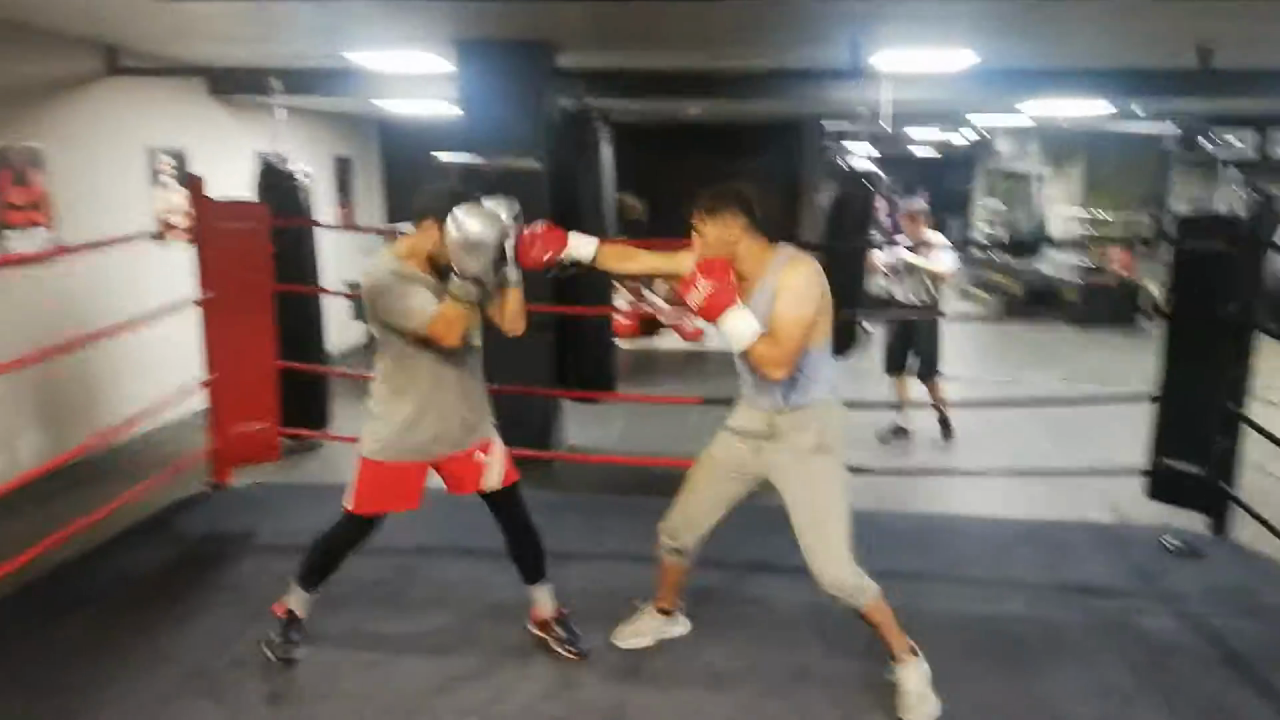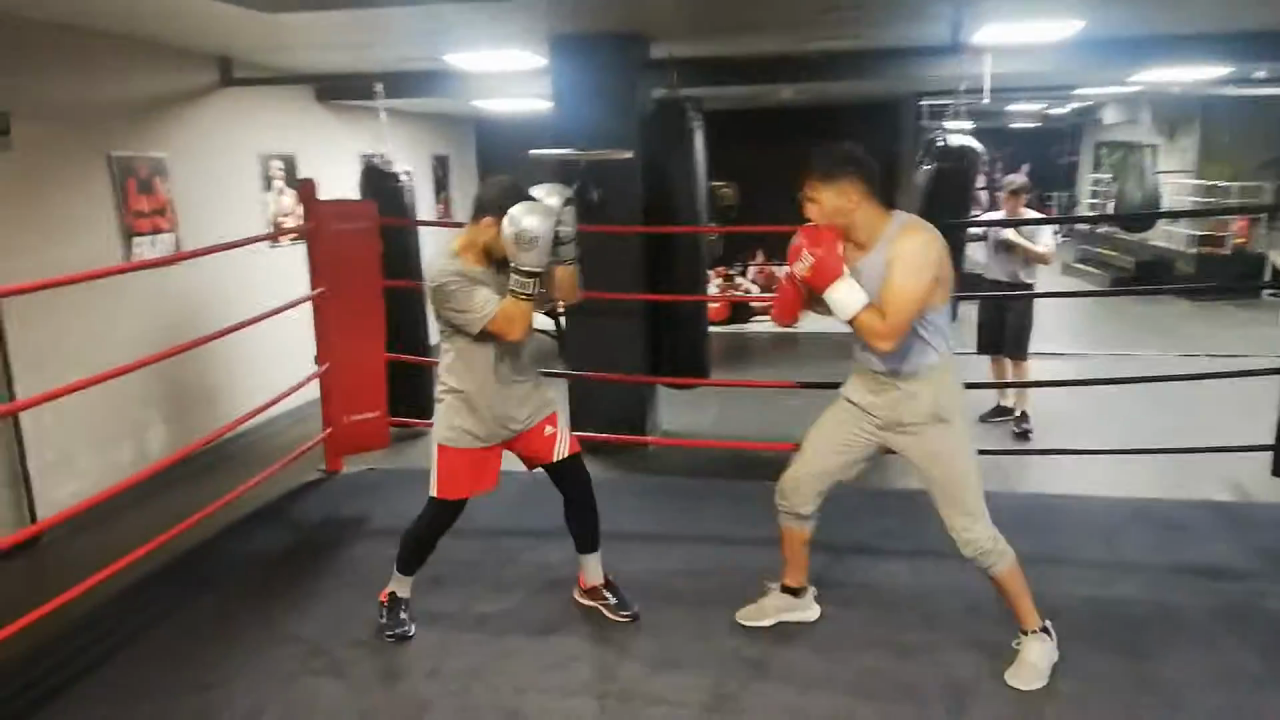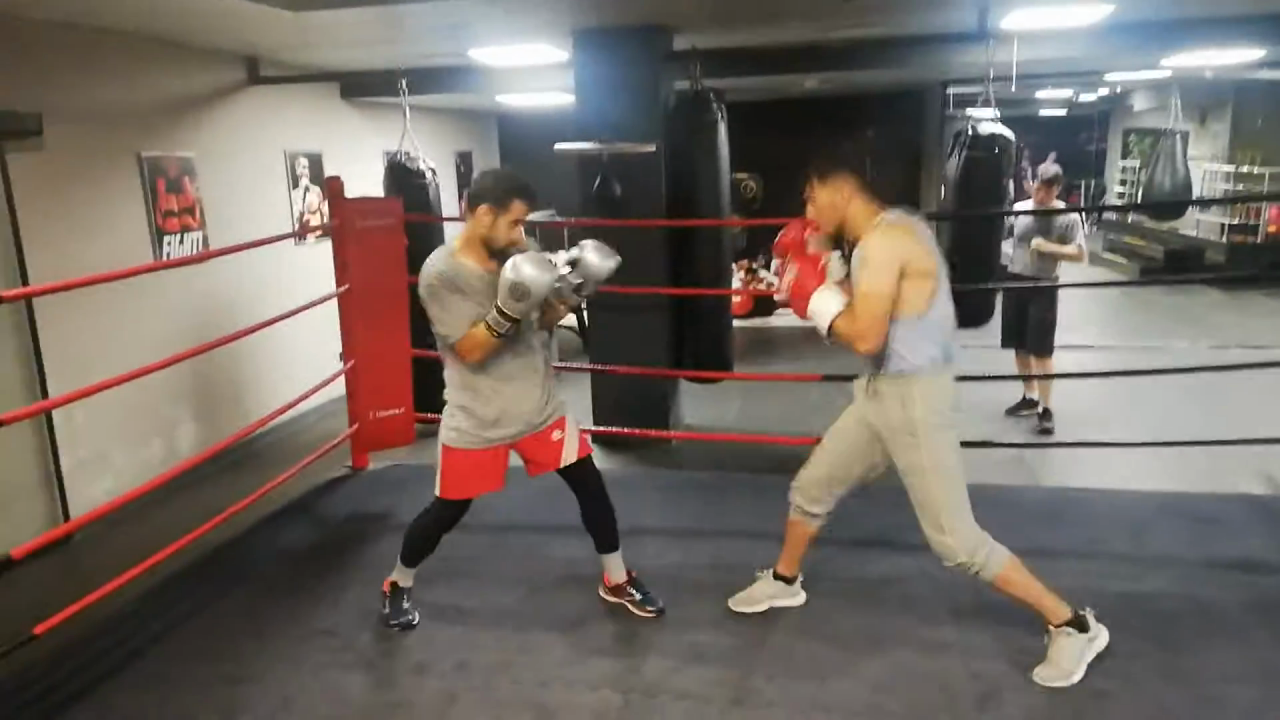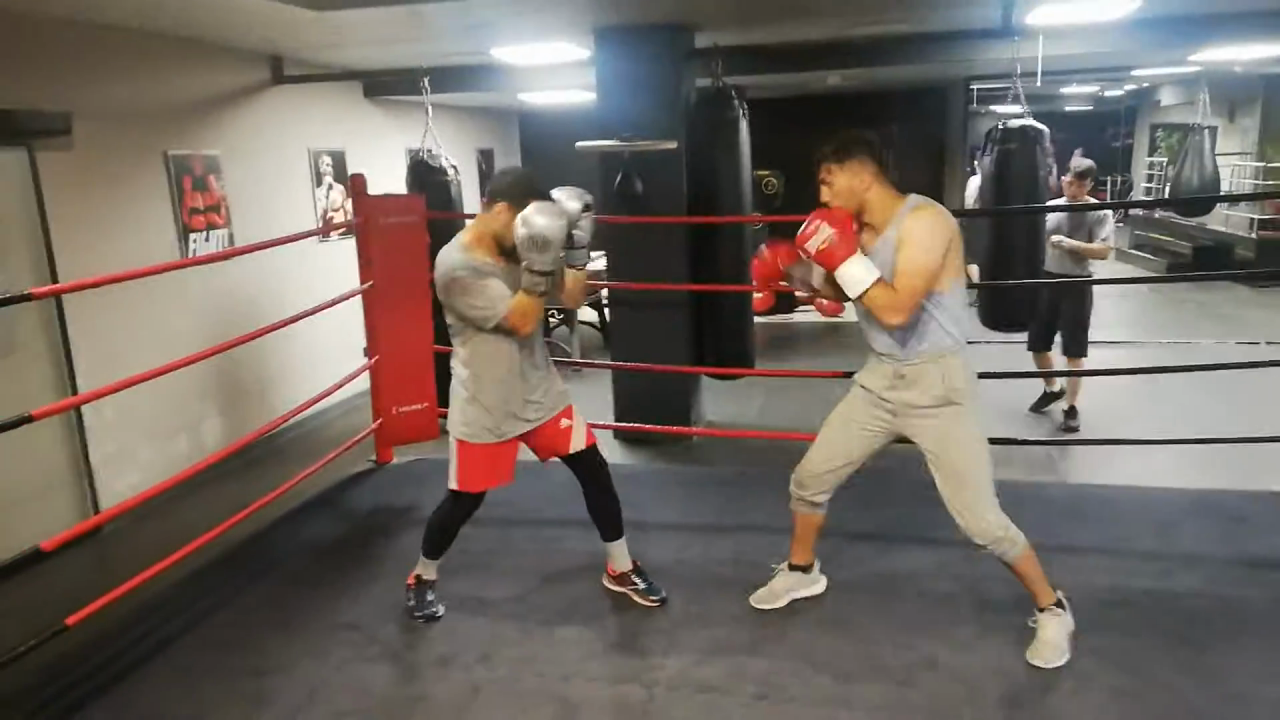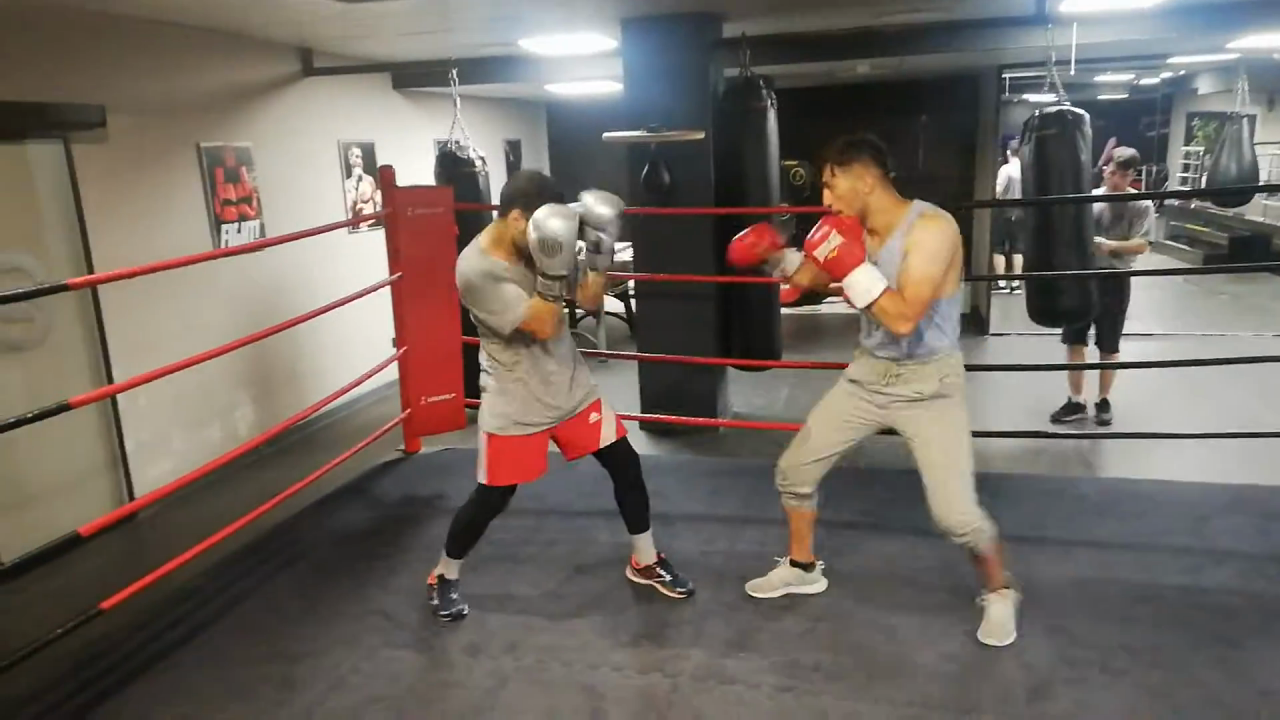
dt=0.3s
person 1, frame 1
left shoulder: (798, 273)
right shoulder: (718, 267)
left elbow: (778, 366)
right elbow: (637, 261)
left wrist: (725, 310)
right wrist: (565, 244)
left hip: (807, 432)
right hip: (749, 424)
left knee: (834, 570)
right knee: (679, 531)
left ankle: (908, 660)
right ankle: (666, 613)
person 1, frame 2
left shoulder: (915, 241)
right shoulder: (844, 240)
left elbow: (887, 335)
left wrist: (831, 279)
right wrist: (805, 289)
left hip: (926, 398)
right hip: (866, 393)
left knee: (973, 533)
right knee: (794, 488)
left ankle: (1037, 634)
right ankle: (794, 593)
person 1, frame 3
left shoulder: (882, 242)
right shoulder: (890, 229)
left elbow: (864, 338)
left wrist: (814, 299)
right wrist: (821, 268)
left hip: (914, 400)
right hip: (881, 394)
left knee: (955, 542)
right knee: (812, 486)
left ankle: (1072, 626)
right ankle: (784, 580)
person 1, frame 4
left shoulder: (925, 221)
right shoulder: (865, 229)
left elbow: (894, 311)
right elbow: (840, 299)
left wrist: (842, 258)
right wrist: (807, 265)
left hip: (937, 385)
right hip: (880, 381)
left knee: (980, 520)
right knee: (809, 478)
left ankle: (1052, 607)
right ankle: (801, 570)
person 1, frame 5
left shoulder: (932, 227)
right shoulder: (853, 227)
left elbow: (903, 321)
right elbow: (810, 277)
left wrist: (851, 265)
right wrist: (775, 252)
left hip: (929, 383)
right hip: (868, 375)
left knee: (955, 513)
right knee: (797, 469)
left ankle: (999, 590)
right ankle: (801, 567)
person 2, frame 1
left shoulder: (463, 266)
right shoulder: (385, 276)
left elbow: (514, 325)
right elbow: (448, 334)
left wrist: (507, 260)
right wrist: (470, 271)
left hip: (466, 421)
right hip: (399, 431)
left knee: (513, 512)
right knee: (356, 526)
left ankle: (546, 613)
right ankle: (292, 608)
person 2, frame 2
left shoulder: (511, 252)
right shoulder: (447, 277)
left elbow: (569, 295)
right elbow: (513, 327)
left wrist: (562, 240)
right wrist: (529, 264)
left hip: (528, 401)
right hip: (468, 416)
left knee: (578, 484)
right knee: (441, 512)
left ankle: (593, 583)
right ankle: (396, 593)
person 2, frame 3
left shoulder: (516, 252)
right shoulder: (440, 273)
left elbow: (547, 319)
right elbow: (470, 350)
right wrist: (510, 309)
left hip: (538, 404)
right hip: (476, 417)
left knee: (591, 485)
right knee: (448, 510)
left ankle: (617, 579)
right ankle: (399, 583)
person 2, frame 4
left shoulder: (520, 246)
right shoulder: (456, 265)
left elbow: (572, 298)
right elbow: (522, 322)
left wrist: (576, 244)
right wrist: (541, 261)
left hip: (541, 392)
right hip: (484, 407)
left knee: (595, 471)
right knee: (464, 500)
left ankle: (621, 569)
right ankle: (423, 577)
person 2, frame 5
left shoulder: (536, 243)
right shoulder: (476, 271)
left elbow: (591, 297)
right elbow: (542, 328)
left wrist: (601, 246)
right wrist: (553, 267)
left hip: (570, 386)
right hip: (514, 401)
left knee: (625, 464)
right knee: (492, 496)
left ankle: (646, 562)
right ankle: (444, 576)
person 3, frame 1
left shoulder: (940, 244)
right shoulder: (898, 243)
left elbow: (944, 273)
right elbow: (881, 268)
left wrist: (914, 259)
right wrist: (874, 259)
left hip: (925, 313)
left knee: (927, 372)
right knee: (896, 370)
left ankle: (943, 412)
right ankle: (901, 422)
person 3, frame 2
left shoulder: (1038, 222)
right shoulder: (991, 218)
left elbow: (1047, 256)
left wrist: (1018, 240)
left hip: (1019, 291)
right hip: (992, 288)
left knee: (1017, 355)
right knee: (995, 351)
left ankle: (1021, 412)
right ankle: (1005, 404)
person 3, frame 3
left shoulder: (1068, 217)
right shoulder: (1017, 209)
left elbow: (1078, 254)
left wrist: (1048, 248)
left hip: (1042, 286)
right hip: (1014, 282)
left knee: (1041, 350)
right knee: (1019, 346)
left ankle: (1045, 408)
right ankle: (1030, 397)
person 3, frame 4
left shoulder: (1100, 213)
right shoulder: (1050, 207)
left elbow: (1103, 250)
left wrist: (1071, 244)
left hip: (1076, 286)
right hip: (1046, 282)
left knee: (1074, 351)
right knee: (1038, 346)
left ankle: (1071, 408)
right ankle: (1052, 389)
person 3, frame 5
left shoulder: (1141, 205)
left elbow: (1141, 245)
left wrist: (1107, 245)
left hip: (1115, 281)
left knee: (1108, 348)
right knee: (1075, 342)
left ankle: (1103, 401)
right ankle: (1076, 401)
